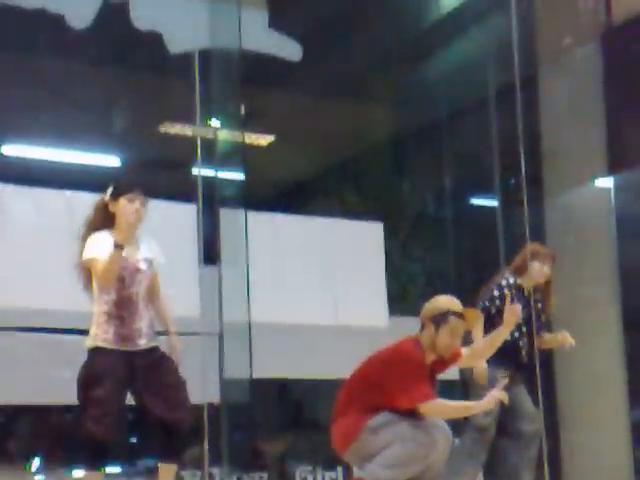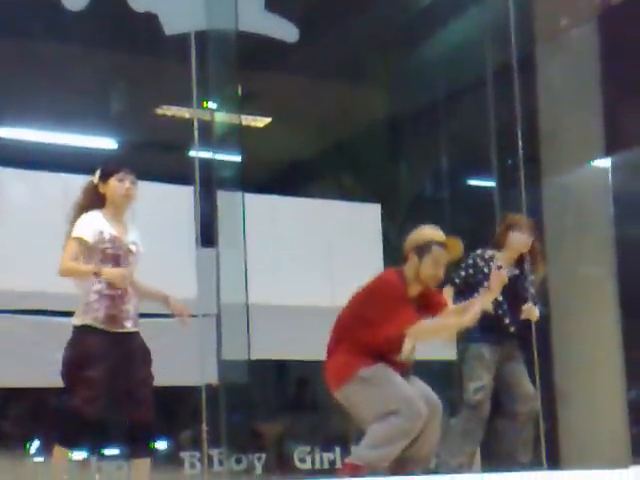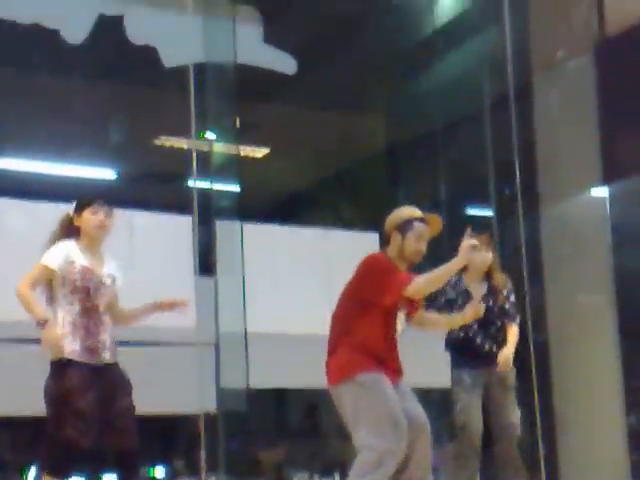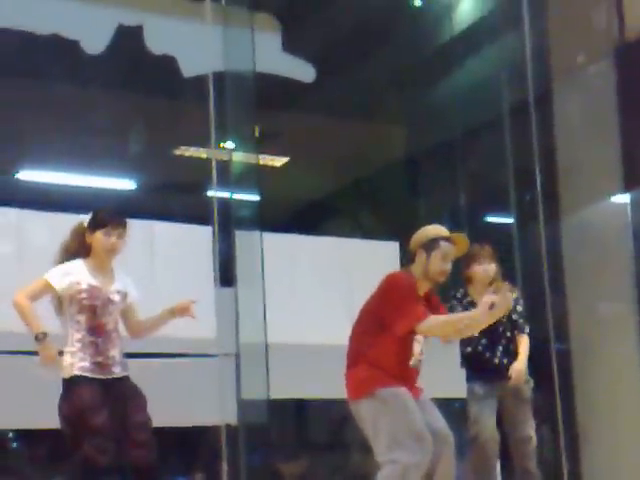
dt=0.5s
person 1, frame 1
left shoulder: (149, 246)
right shoulder: (99, 241)
right elbow: (101, 282)
left wrist: (170, 333)
right wrist: (120, 241)
left hip: (146, 348)
right hip: (107, 348)
left knee: (176, 415)
right knee: (101, 428)
person 1, frame 2
left shoulder: (132, 232)
right shoulder: (91, 221)
right elbow: (65, 266)
left wrist: (166, 299)
right wrist: (100, 271)
left hip: (128, 332)
right hip: (93, 329)
left knee: (140, 411)
right knee: (83, 408)
person 1, frame 3
left shoulder: (110, 266)
right shoulder: (64, 252)
right elbow: (24, 288)
left wrist: (155, 307)
right wrist: (45, 324)
left hip: (106, 362)
right hip: (71, 360)
left knee: (125, 438)
right knee: (72, 439)
person 1, frame 4
left shoulder: (123, 282)
right shoulder: (71, 272)
left elbow: (135, 330)
right elbow: (21, 299)
left wrist: (170, 313)
right wrist: (42, 339)
left hip: (118, 378)
right hip: (81, 377)
left knee: (143, 453)
right knee: (98, 458)
person 2, frame 1
left shoulder: (535, 299)
right shoulder: (506, 284)
left elbow: (536, 338)
left wrist: (557, 339)
left hip: (513, 369)
right hip: (491, 365)
left knee: (529, 425)
right knee: (483, 424)
person 2, frame 2
left shoulder: (525, 271)
right shoulder: (481, 258)
left elbow: (528, 308)
right elbow: (451, 287)
left wrist: (531, 312)
left hip: (509, 344)
right hip: (480, 340)
left knee: (526, 402)
right knee: (476, 403)
left ankle: (515, 465)
right ankle: (452, 467)
person 2, frame 3
left shoulder: (502, 285)
right shoulder: (451, 286)
left elbow: (512, 321)
right elbow: (432, 320)
left wrist: (510, 347)
left hip: (498, 365)
right hip: (465, 368)
left knee: (508, 428)
right knee: (470, 428)
person 2, frame 4
left shoulder: (509, 295)
right shoulder: (457, 301)
left elbow: (522, 332)
left wrist: (521, 360)
left hip: (512, 377)
right hip: (479, 381)
left knee: (524, 439)
right knee: (484, 438)
person 3, frame 1
left shoulder: (433, 351)
right shoulder: (407, 356)
left elbow: (472, 356)
right elbow: (429, 407)
left wrist: (507, 326)
right wrist: (481, 404)
left hip: (380, 421)
right hip: (355, 428)
left knee: (440, 436)
right knee: (426, 438)
person 3, frame 2
left shoulder: (422, 290)
right shoulder: (389, 285)
left elbow: (452, 314)
right elbow: (416, 330)
left wrist: (490, 293)
right wrist: (465, 320)
left hip: (382, 366)
right hip: (350, 367)
left knee: (430, 407)
right knee: (409, 411)
left ankle: (405, 474)
right ankle: (355, 470)
person 3, frame 3
left shoulder: (401, 276)
right shoulder: (376, 265)
left elbow: (419, 319)
right elbow: (417, 289)
left wrist: (463, 317)
right wrist: (458, 262)
left hip: (385, 369)
right hip: (356, 368)
left knee: (417, 428)
right knee: (386, 437)
person 3, frame 4
left shoulder: (426, 295)
right shoulder: (397, 284)
left elbow: (453, 329)
right elbow: (427, 327)
left wrist: (493, 314)
right wrist: (476, 313)
left hip: (403, 384)
right hip: (374, 383)
left knee: (441, 441)
right knee: (411, 451)
